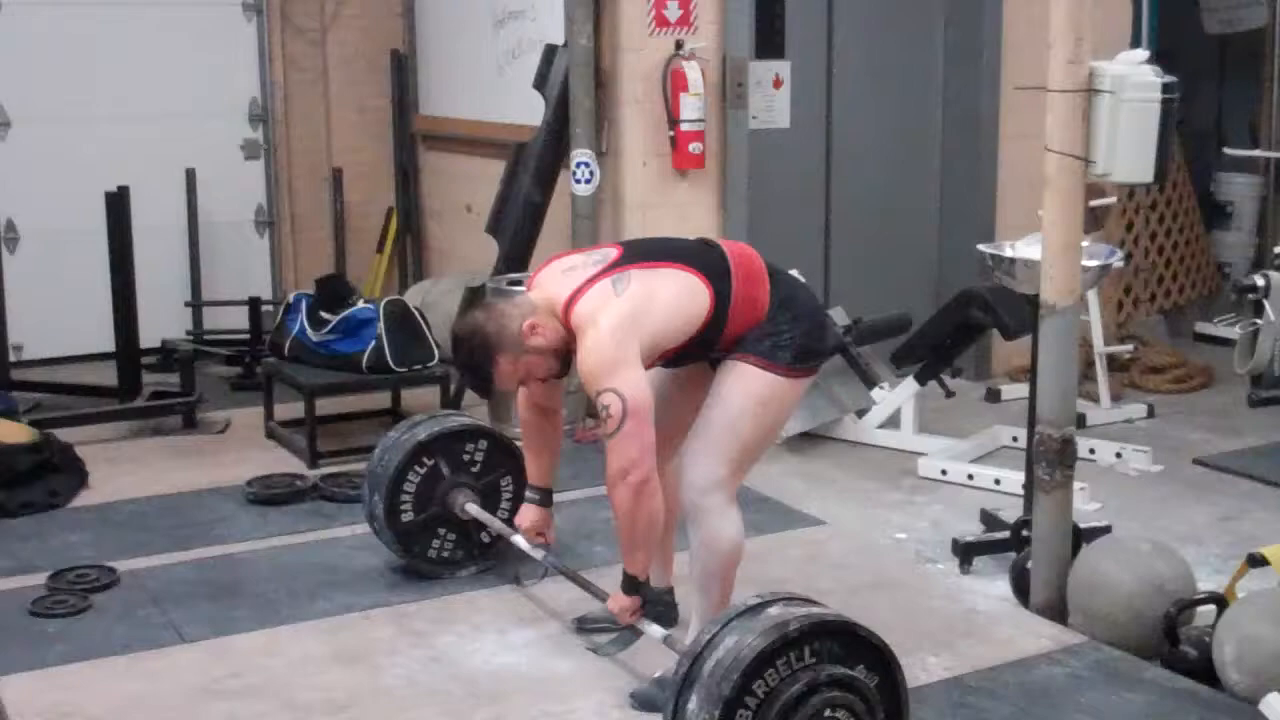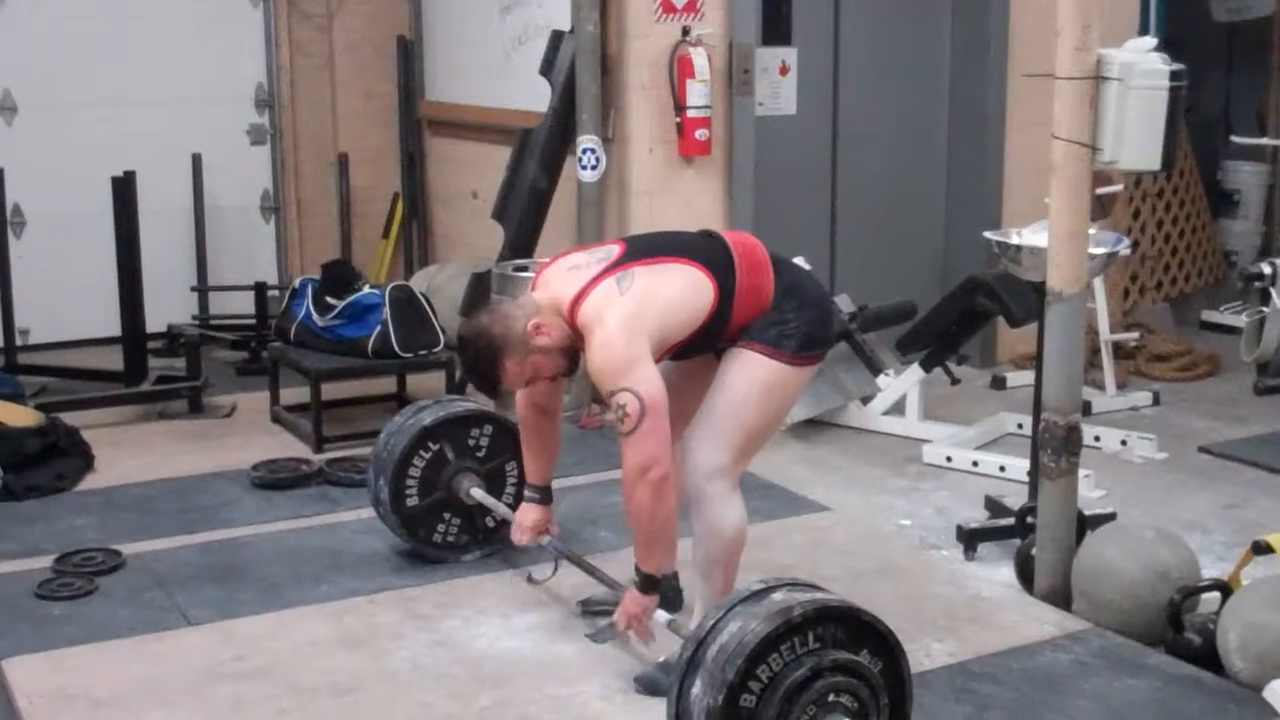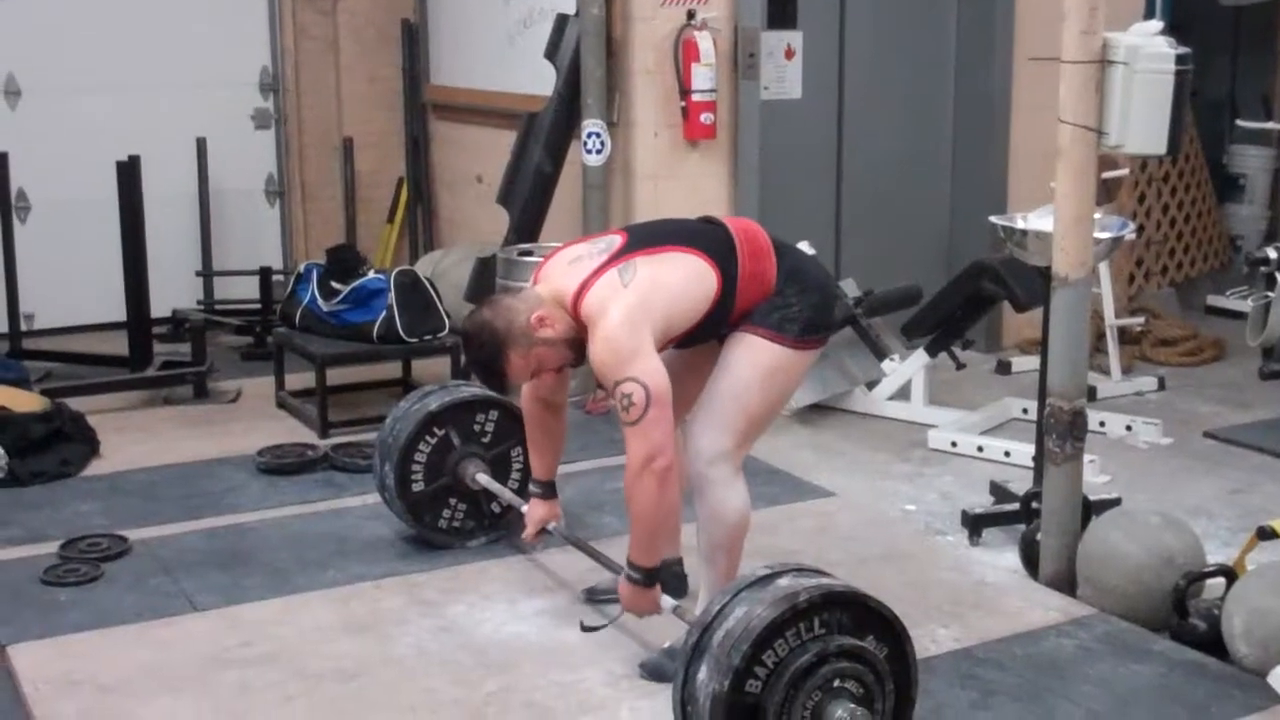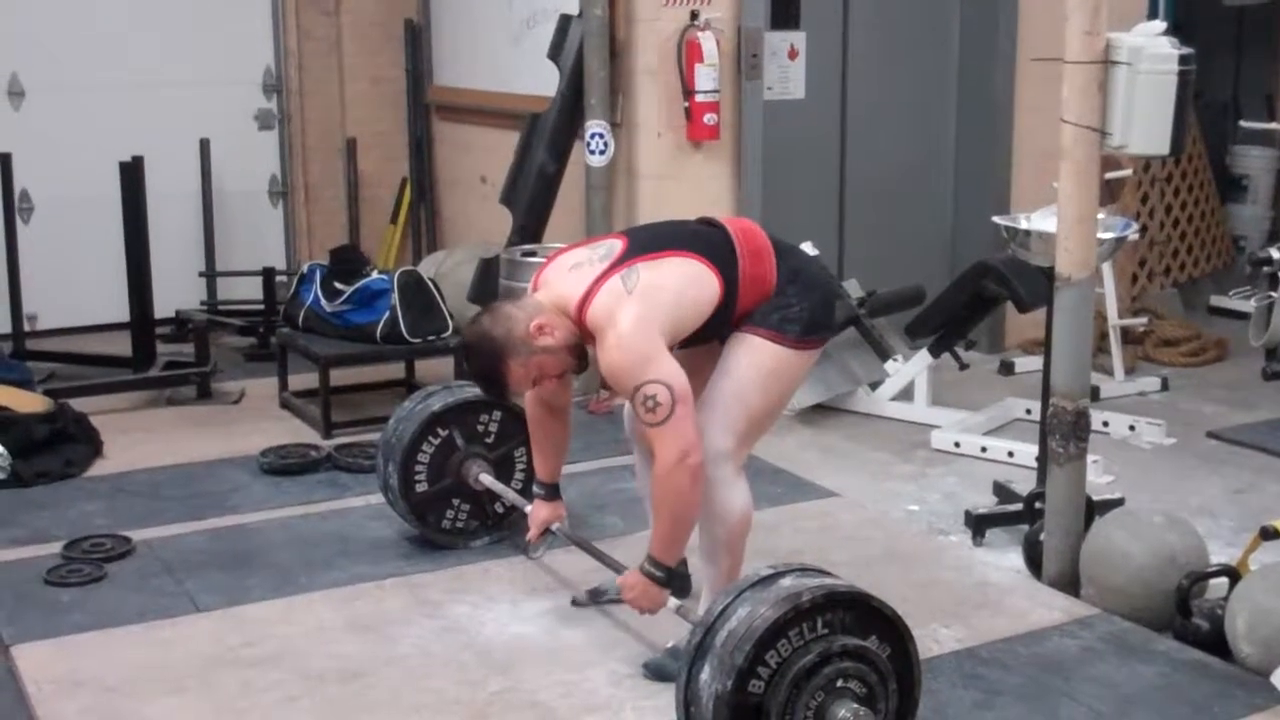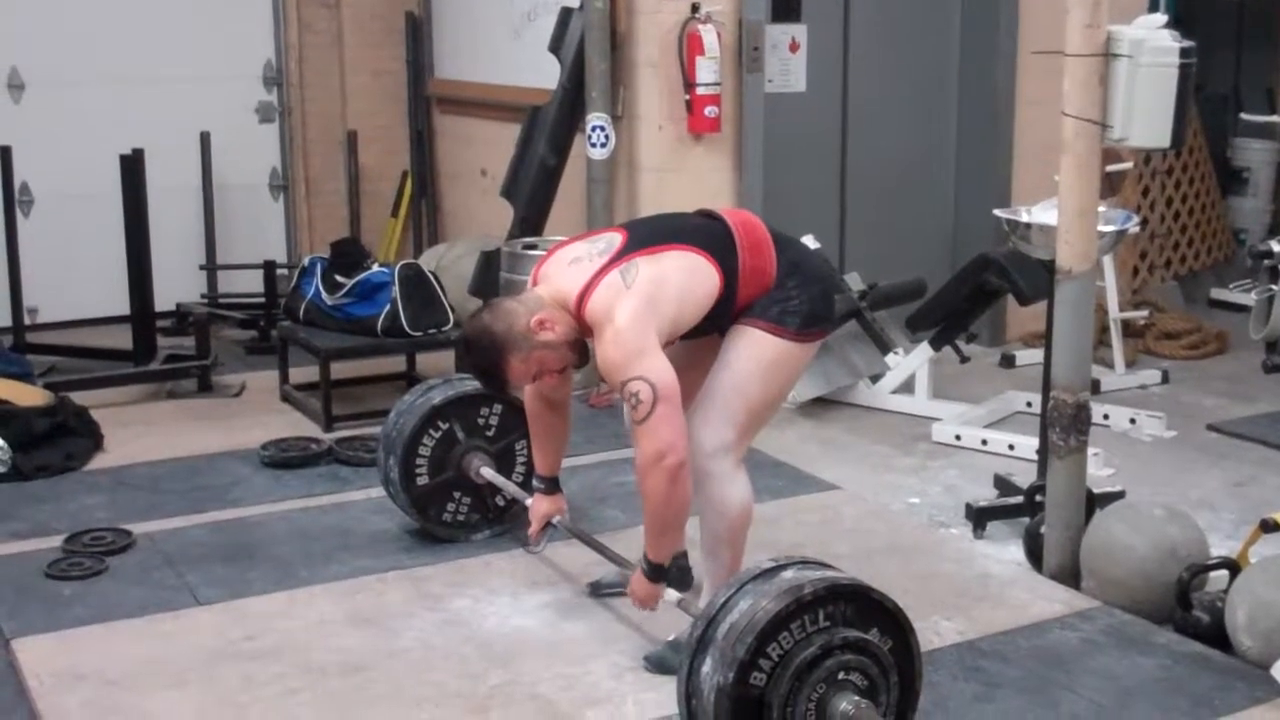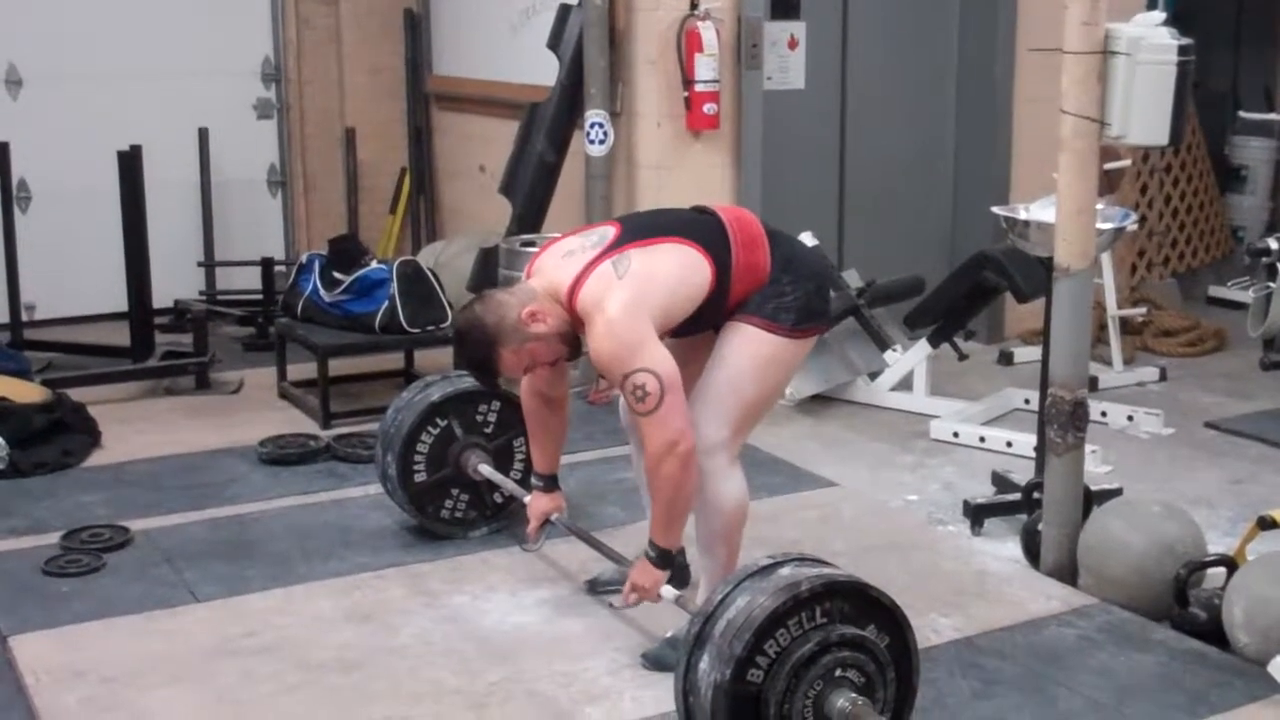
dt=0.3s
person 1, frame 1
left shoulder: (600, 337)
right shoulder: (538, 299)
left elbow: (632, 475)
right elbow: (539, 406)
left wrist: (630, 585)
right wrist: (538, 498)
left hip: (779, 327)
right hip: (717, 318)
left knee: (703, 484)
right knee: (649, 446)
right ankle: (658, 598)
person 1, frame 2
left shoulder: (610, 336)
right shoulder: (541, 298)
left elbow: (651, 471)
right elbow: (537, 406)
left wrist: (644, 584)
right wrist: (536, 496)
left hip: (786, 314)
right hip: (727, 305)
left knee: (707, 470)
right knee: (646, 436)
right ankle: (665, 583)
person 1, frame 3
left shoulder: (612, 327)
right shoulder: (543, 291)
left elbow: (653, 461)
right elbow: (543, 400)
left wrist: (638, 577)
right wrist: (542, 491)
left hip: (789, 298)
right hip: (730, 287)
left knee: (709, 454)
right knee: (648, 421)
right ankle: (667, 568)
person 1, frame 4
left shoulder: (622, 334)
right shoulder: (542, 297)
left elbow: (684, 457)
right elbow: (547, 403)
left wrist: (655, 573)
right wrist: (546, 492)
left hip: (789, 297)
right hip: (730, 283)
left knee: (713, 453)
right knee: (646, 422)
right ankle: (674, 568)
person 1, frame 5
left shoulder: (618, 327)
right shoulder: (541, 290)
left elbow: (666, 457)
right elbow: (546, 397)
left wrist: (654, 571)
right wrist: (546, 486)
left hip: (789, 290)
right hip: (732, 279)
left knee: (710, 446)
right knee: (650, 417)
right ankle: (672, 560)
person 1, frame 6
left shoulder: (611, 321)
right shoulder: (536, 283)
left elbow: (675, 445)
right elbow: (542, 393)
left wrist: (657, 557)
right wrist: (544, 484)
left hip: (783, 286)
right hip: (726, 273)
left knee: (707, 443)
right knee: (643, 411)
right ankle: (672, 562)
